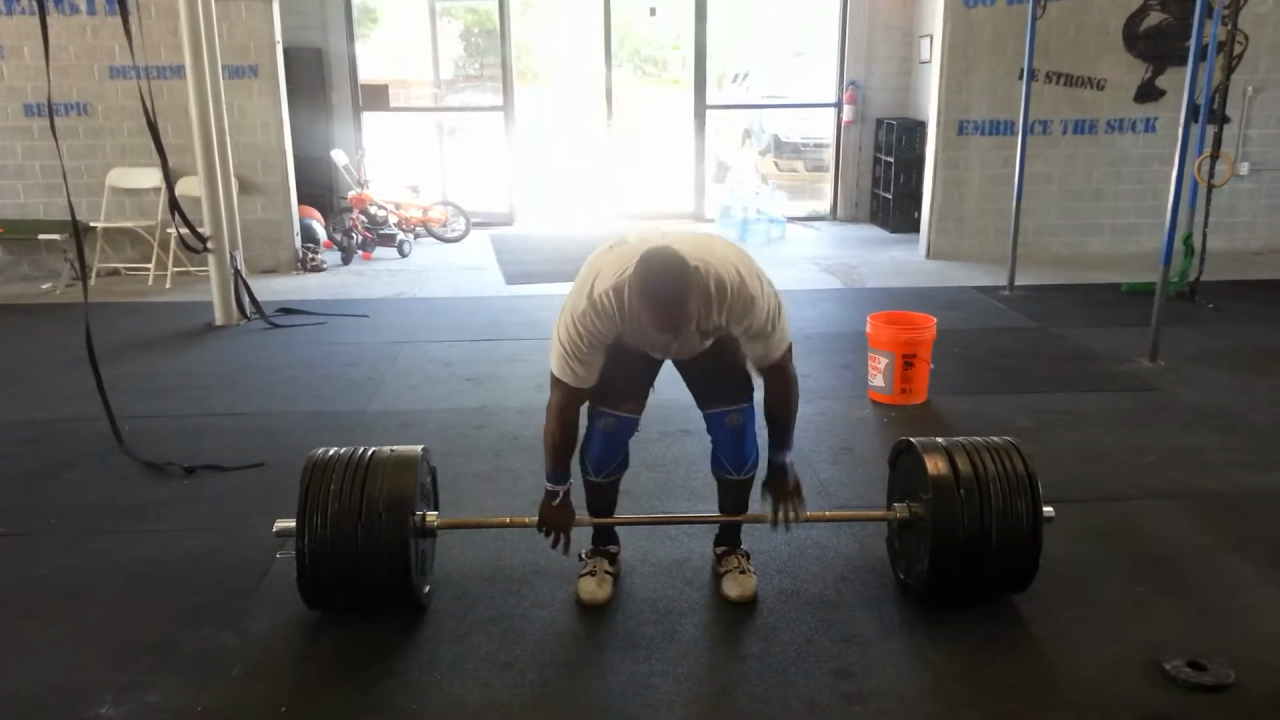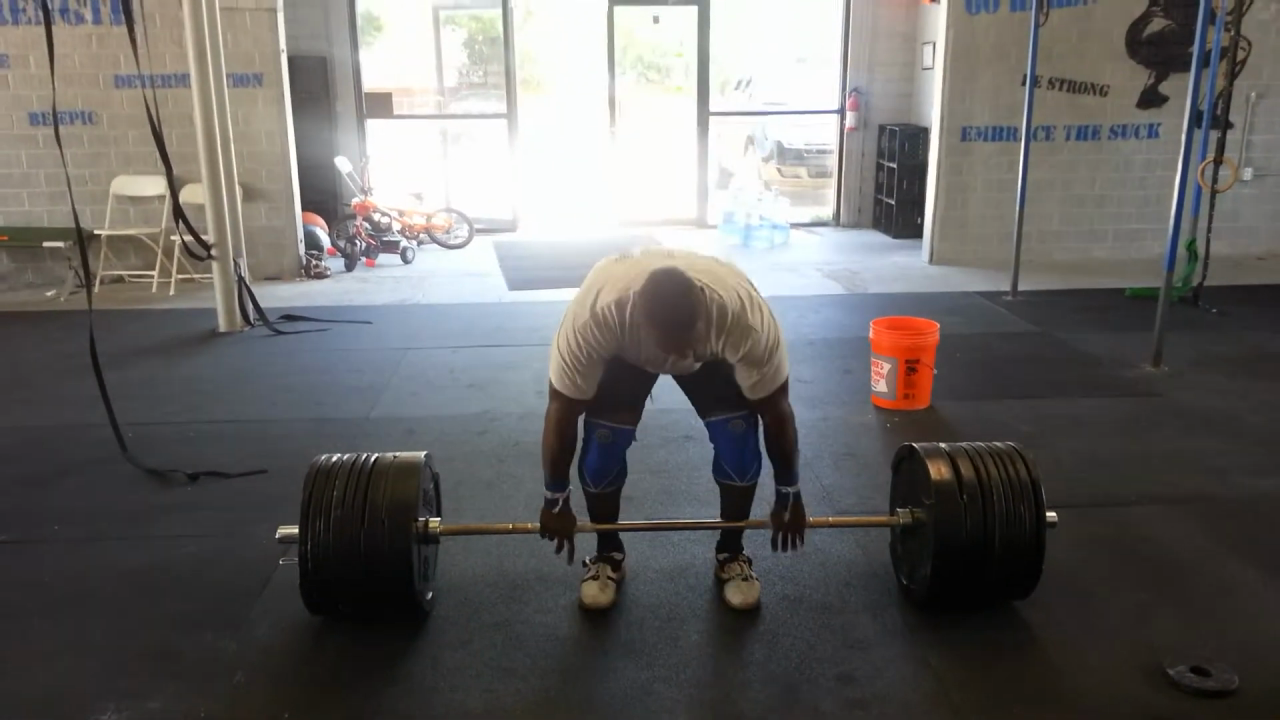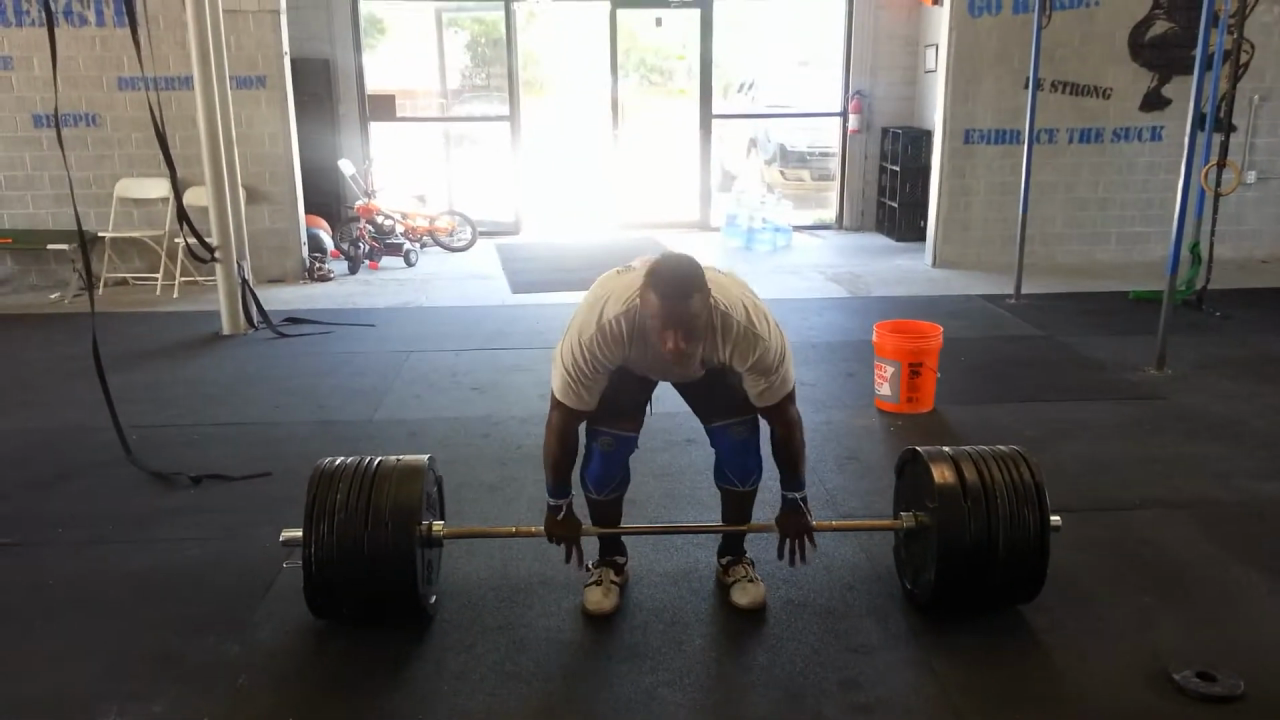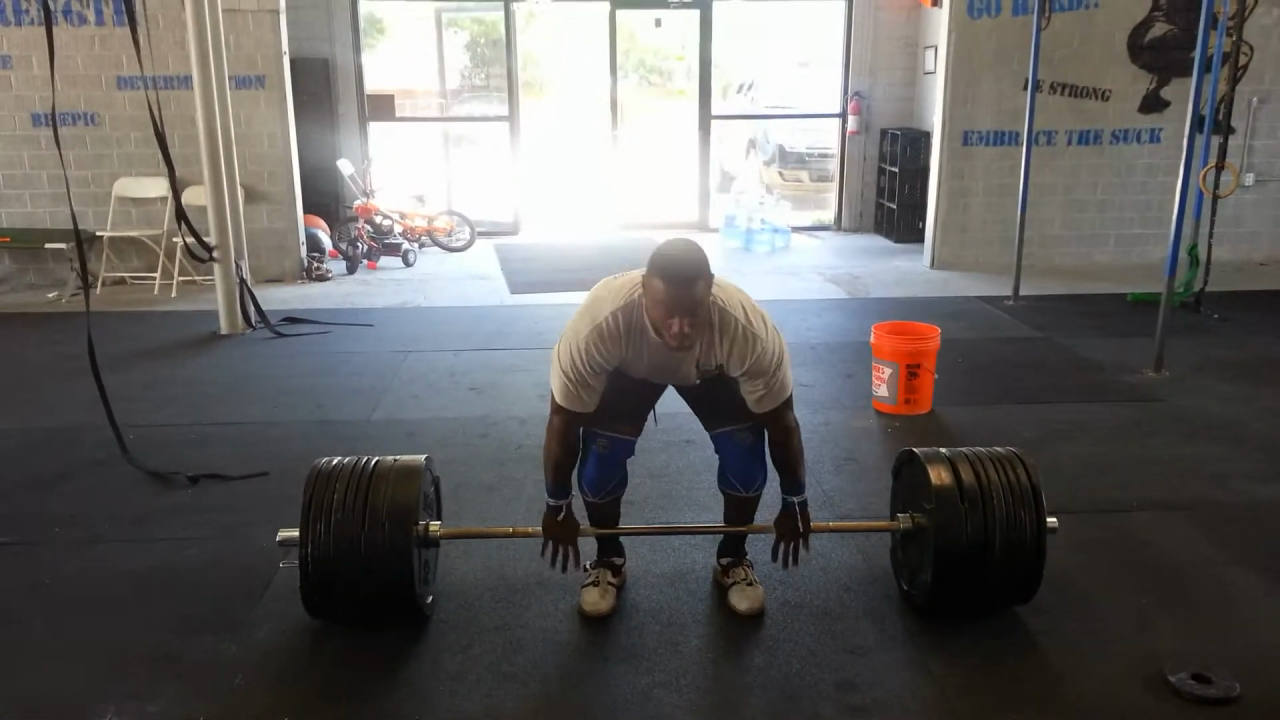
dt=0.2s
person 1, frame 1
left shoulder: (743, 287)
right shoulder: (594, 300)
left elbow: (779, 375)
right elbow: (565, 400)
left wrist: (781, 462)
right wrist: (556, 491)
left hip: (714, 336)
right hip: (625, 340)
left knee: (737, 433)
right knee: (606, 433)
left ankle: (729, 547)
right ankle: (603, 548)
person 1, frame 2
left shoulder: (743, 315)
right shoulder: (594, 314)
left elbow: (775, 409)
right elbow: (562, 410)
left wrist: (788, 495)
right wrist: (555, 499)
left hip: (713, 352)
right hip: (624, 353)
left knee: (738, 441)
right knee: (603, 445)
left ankle: (731, 554)
right ankle: (607, 554)
person 1, frame 3
left shoulder: (749, 326)
right shoulder: (599, 324)
left elbow: (783, 415)
right elbow: (563, 419)
left wrist: (795, 501)
right wrist: (559, 505)
left hip: (712, 361)
right hip: (628, 363)
left knee: (740, 447)
right knee: (604, 454)
left ankle: (733, 557)
right ankle: (610, 558)
person 1, frame 4
left shoulder: (748, 330)
right shoulder: (597, 325)
left elbow: (780, 422)
right elbow: (563, 421)
left wrist: (795, 503)
right wrist: (557, 507)
left hip: (712, 370)
right hip: (629, 370)
left knee: (746, 455)
right knee: (600, 457)
left ankle: (732, 558)
right ankle: (608, 559)
